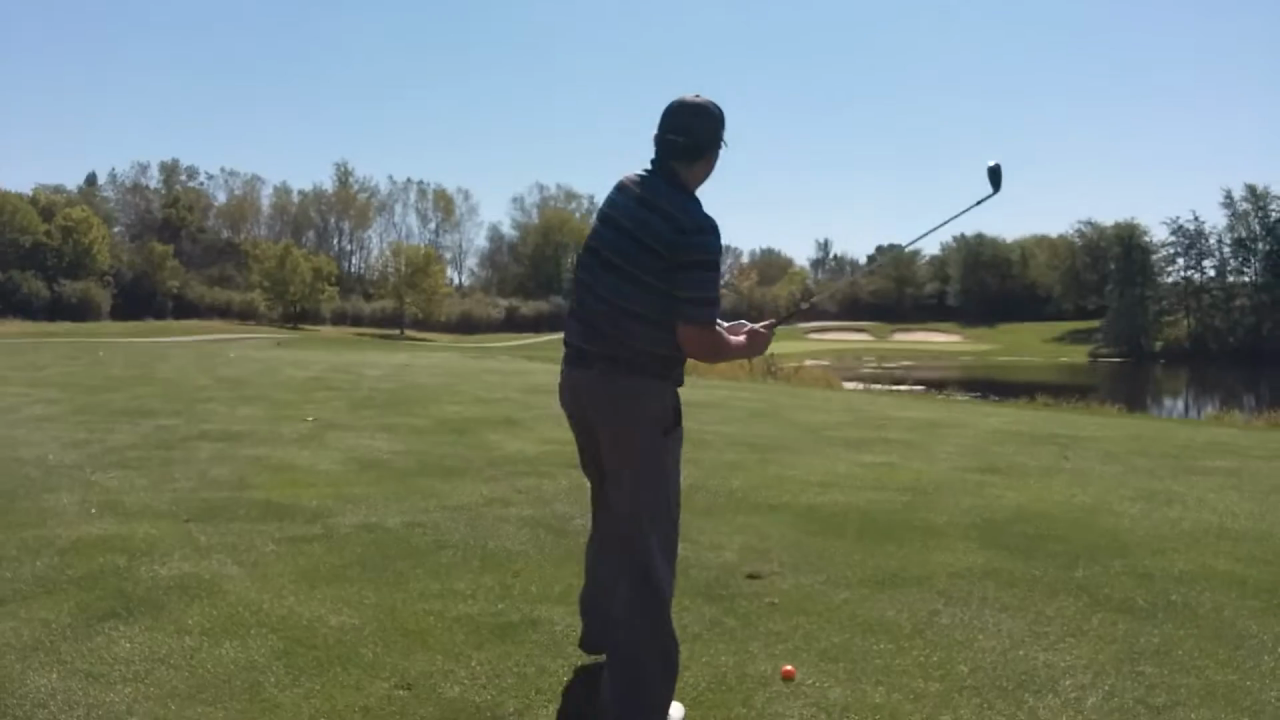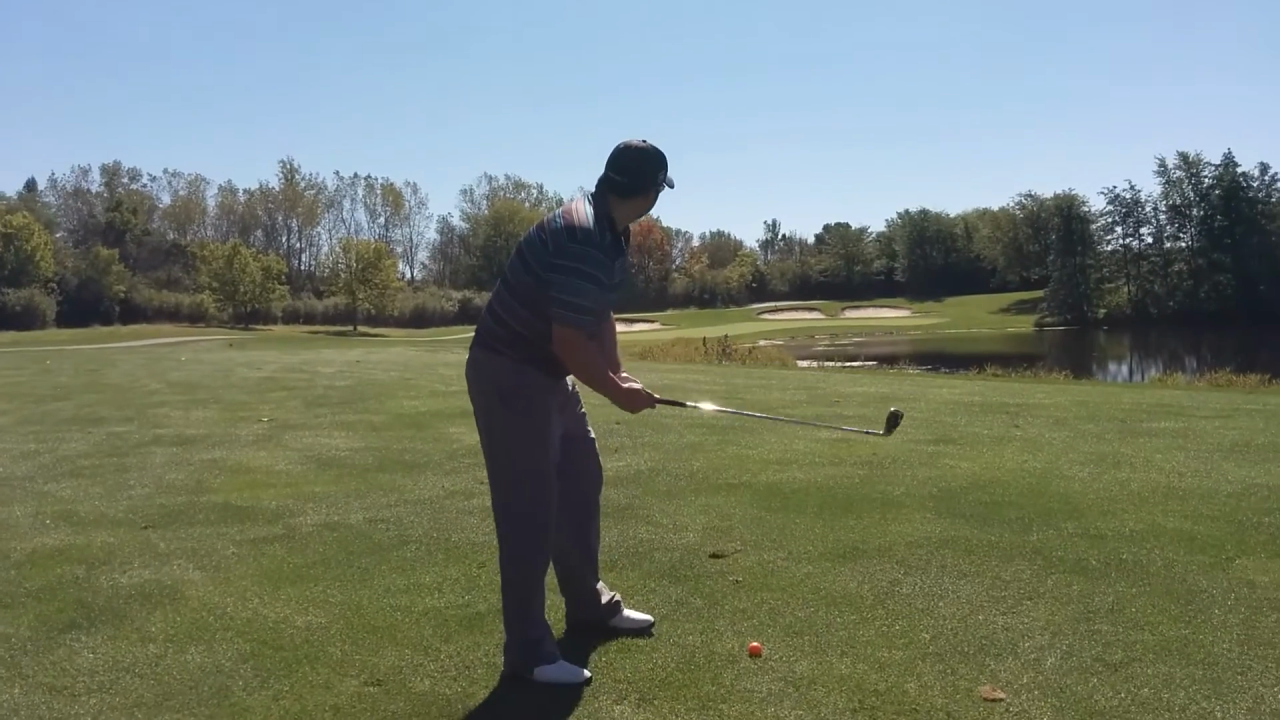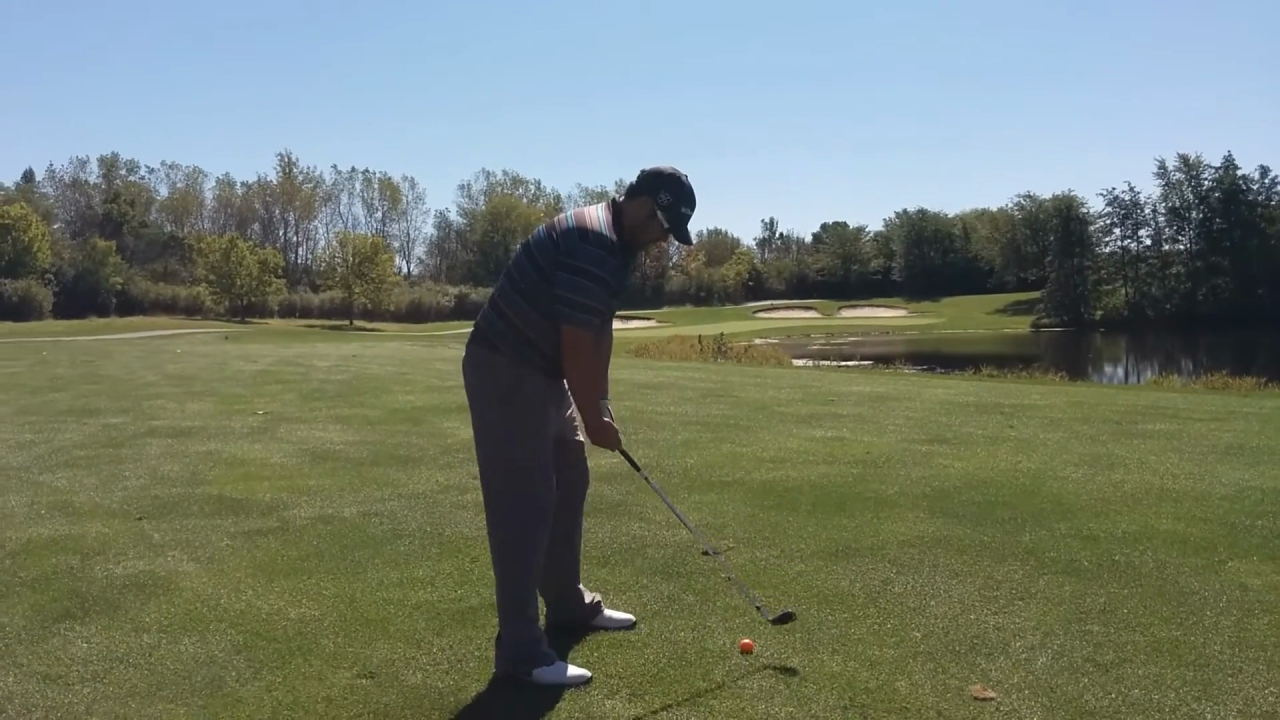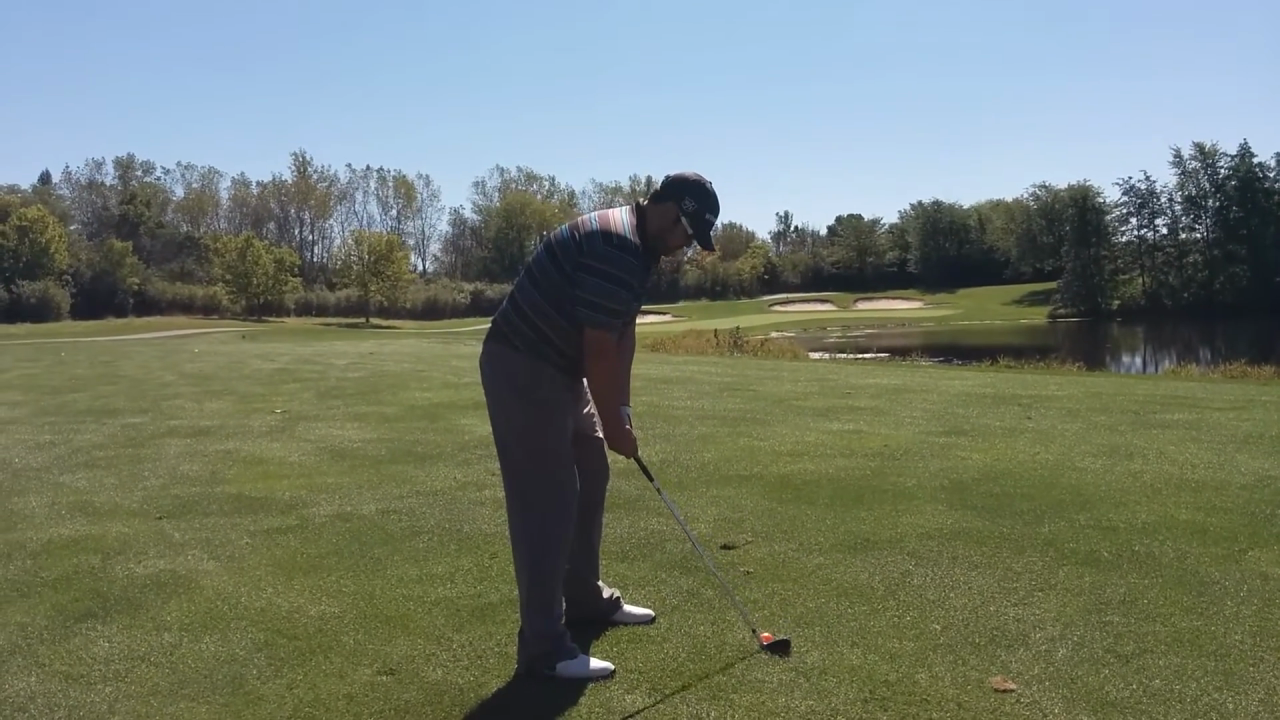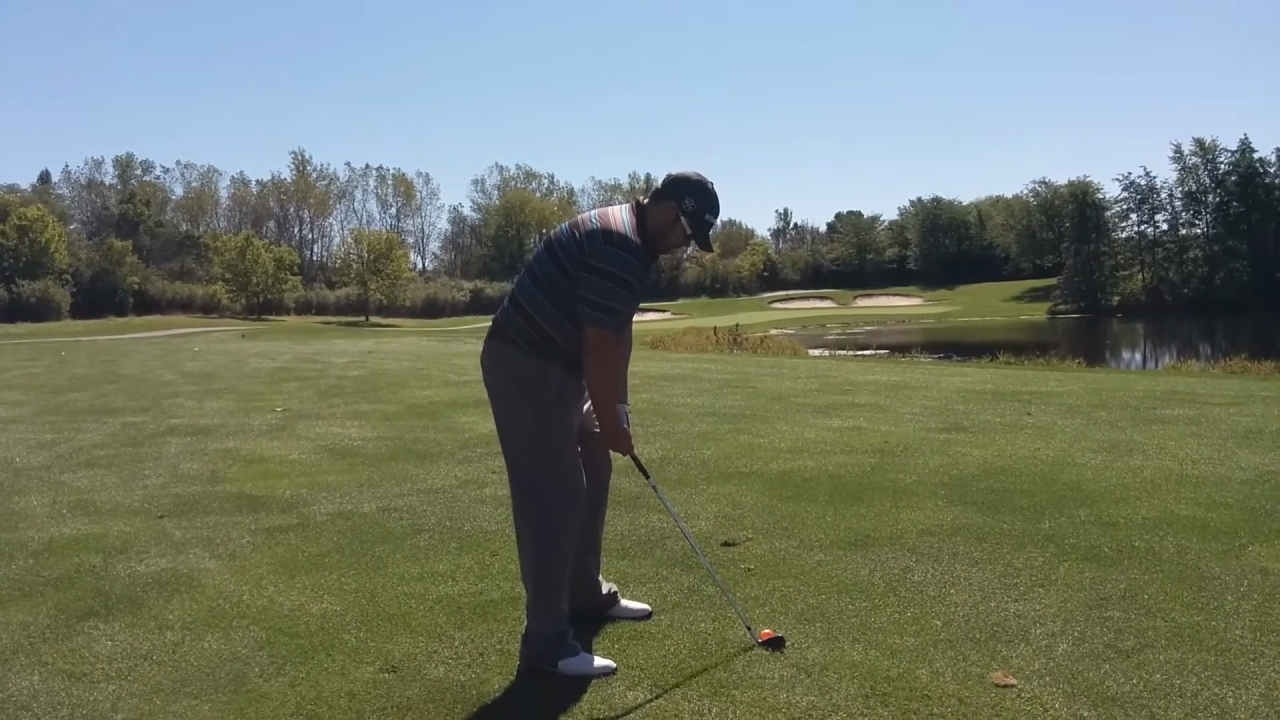
dt=1s
person 1, frame 1
left shoulder: (625, 191)
right shoulder: (694, 226)
right elbow: (694, 341)
left wrist: (722, 326)
right wrist: (743, 344)
left hip: (584, 377)
right hip: (635, 391)
left knee: (616, 514)
right knee: (645, 543)
left ankle: (603, 628)
person 1, frame 2
left shoulder: (610, 234)
right shoulder: (582, 241)
left elbow: (599, 315)
right elbow: (569, 341)
left wrist: (617, 375)
right wrist: (615, 393)
left hip: (547, 372)
right hip: (509, 373)
left knee: (581, 483)
right knee: (529, 506)
left ankle: (588, 602)
right ankle: (527, 646)
person 1, frame 3
left shoulder: (615, 244)
right shoulder: (592, 243)
left elbow: (598, 333)
right elbow: (577, 346)
left wrist: (601, 404)
right wrist: (594, 420)
left hip: (540, 370)
right hip: (505, 370)
left knee: (567, 484)
right knee: (524, 502)
left ankle: (567, 602)
right ankle: (520, 648)
person 1, frame 4
left shoulder: (635, 246)
right shoulder: (616, 246)
left elbow: (621, 335)
right elbow: (600, 350)
left wrist: (622, 411)
right wrist: (614, 425)
left hip: (559, 366)
right hip: (522, 367)
left knee: (588, 479)
right knee: (546, 498)
left ankle: (586, 597)
right ankle: (543, 644)
person 1, frame 5
left shoulder: (634, 245)
right shoulder: (616, 245)
left elbow: (617, 335)
right elbow: (599, 347)
left wrist: (619, 408)
right wrist: (610, 422)
left hip: (559, 364)
right hip: (524, 364)
left knee: (591, 475)
right knee: (552, 495)
left ankle: (585, 592)
right ankle: (546, 640)
